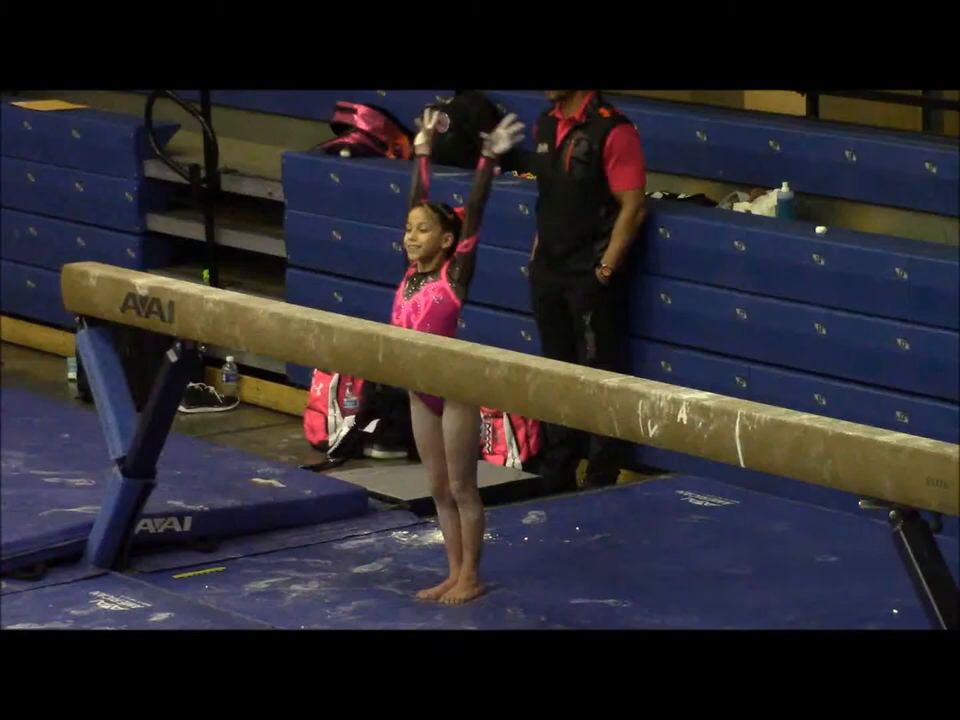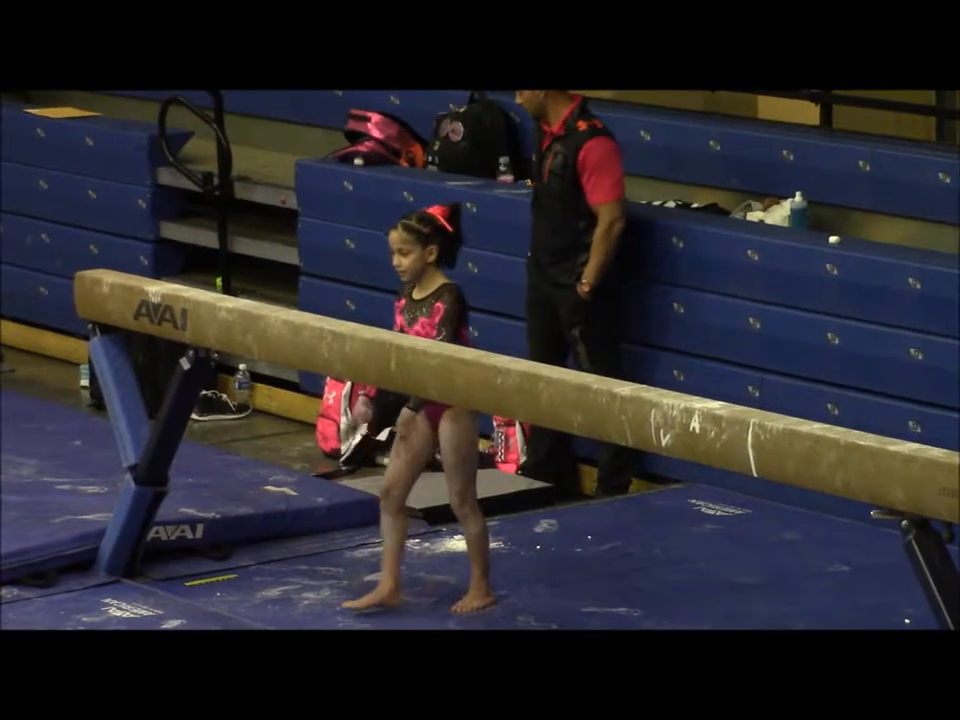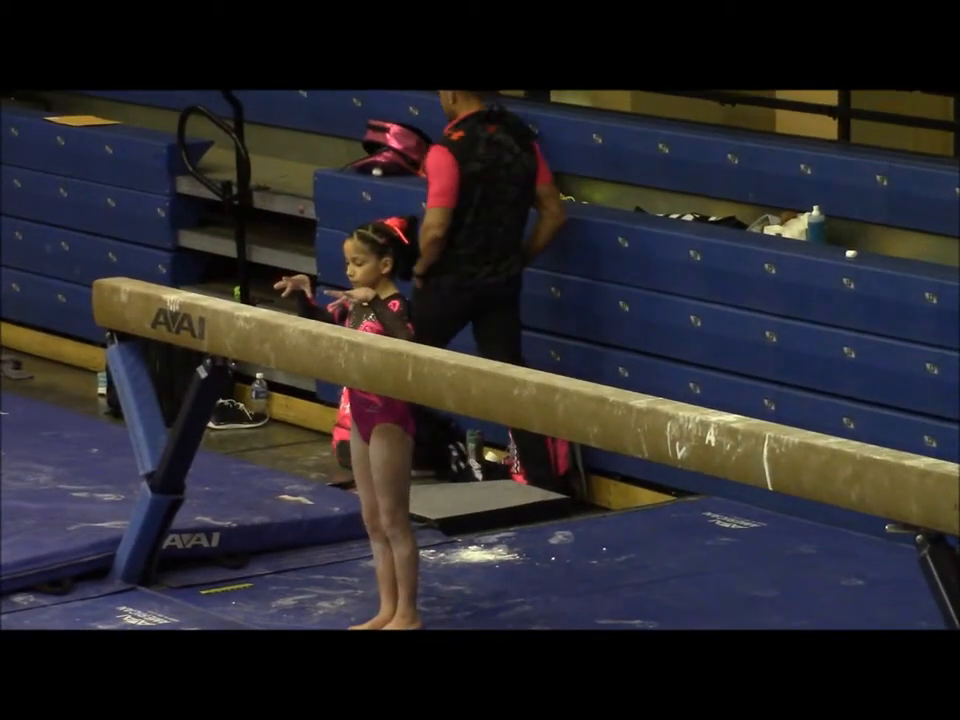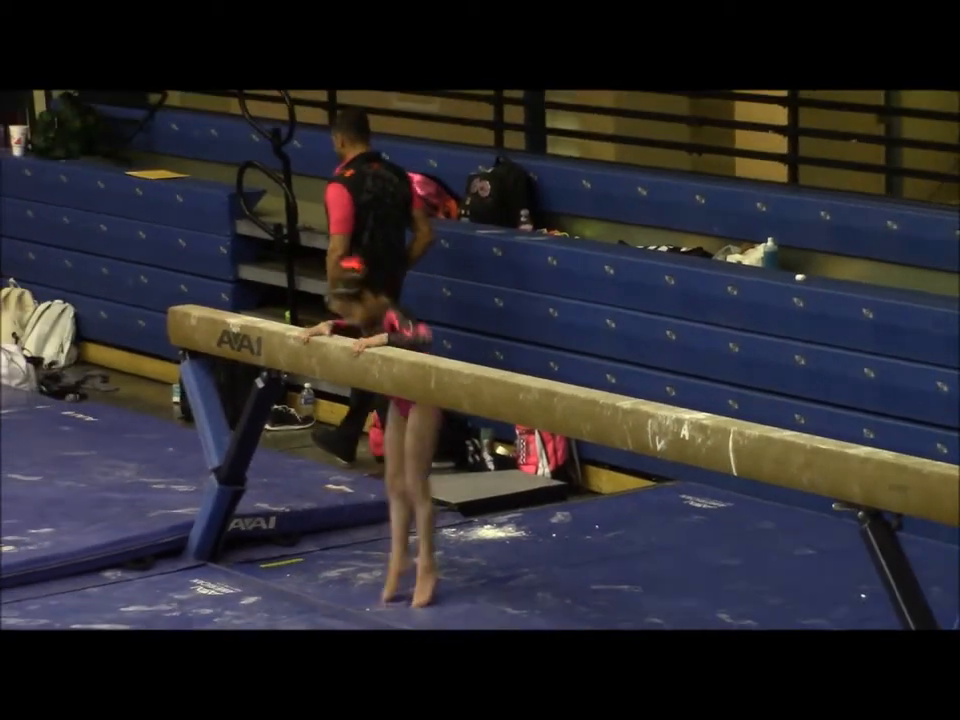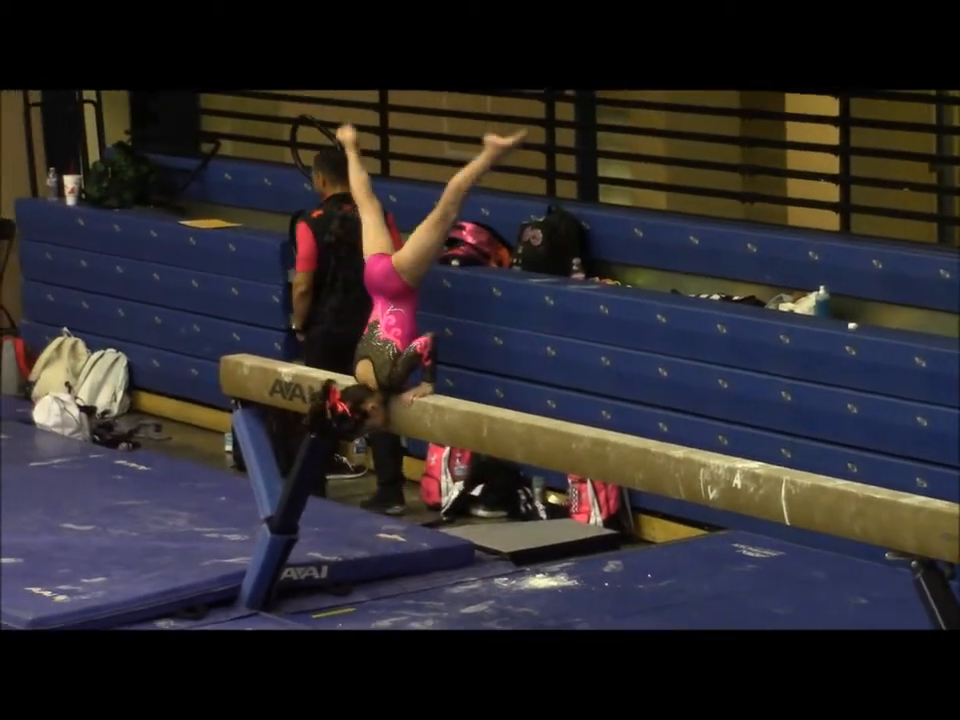
dt=1s
person 1, frame 1
left shoulder: (454, 275)
right shoulder: (412, 272)
left elbow: (474, 214)
right elbow: (419, 202)
left wrist: (487, 159)
right wrist: (422, 151)
right hip: (420, 391)
left knee: (462, 489)
right knee: (439, 489)
left ankle: (470, 578)
right ankle: (454, 574)
person 1, frame 2
left shoulder: (449, 299)
right shoulder: (406, 298)
left wrist: (410, 410)
right wrist: (368, 399)
left hip: (454, 405)
right hip: (419, 403)
left knee: (462, 501)
right knee: (391, 492)
left ankle: (481, 587)
right ankle: (389, 585)
person 1, frame 3
left shoulder: (394, 306)
right shoulder: (354, 303)
left elbow: (406, 343)
right elbow: (319, 322)
left wrist: (374, 302)
right wrist: (303, 294)
left hip: (389, 420)
right hip: (361, 417)
left knee: (394, 521)
right knee: (372, 521)
left ankle: (408, 614)
right ankle: (387, 610)
person 1, frame 4
left shoulder: (392, 316)
right shoulder: (356, 312)
left elbow: (422, 341)
right elbow: (342, 327)
left wrist: (384, 339)
right wrist: (327, 327)
left hip: (421, 401)
right hip: (399, 399)
left knee: (415, 485)
right knee: (395, 486)
left ankle: (426, 568)
right ankle: (397, 566)
person 1, frame 5
left shoulder: (379, 379)
right shoulder: (363, 378)
left elbow: (426, 347)
left wrist: (424, 386)
left hip: (392, 280)
right hip: (380, 276)
left knee: (443, 213)
right knee: (366, 206)
left ankle: (492, 151)
right ankle: (350, 147)
person 2, frame 1
left shoulder: (612, 129)
right shoulder: (546, 124)
left elbow: (633, 207)
left wrist: (605, 269)
right wrist: (537, 253)
left hip: (590, 274)
right hip: (547, 269)
left ankle: (600, 481)
right ankle: (556, 473)
person 2, frame 2
left shoulder: (591, 140)
right shoulder: (547, 132)
left elbow: (610, 221)
left wrist: (588, 284)
left hip: (578, 286)
right hip: (544, 278)
left ankle: (613, 490)
right ankle: (544, 473)
person 2, frame 3
left shoulder: (448, 149)
right shoulder: (522, 140)
left elbow: (435, 229)
right elbow: (554, 214)
left wrist: (419, 269)
left hip: (453, 279)
right hip: (502, 278)
right ankle: (545, 483)
person 2, frame 4
left shoulder: (342, 185)
right shoulder: (398, 176)
left elbow: (339, 250)
right elbow: (424, 232)
left wrist: (334, 293)
right hip: (389, 285)
right ankle: (343, 437)
person 2, frame 5
left shoulder: (312, 223)
left elbow: (302, 286)
left wrist: (298, 325)
left hip: (325, 328)
right hip: (369, 326)
right ankle: (390, 487)
